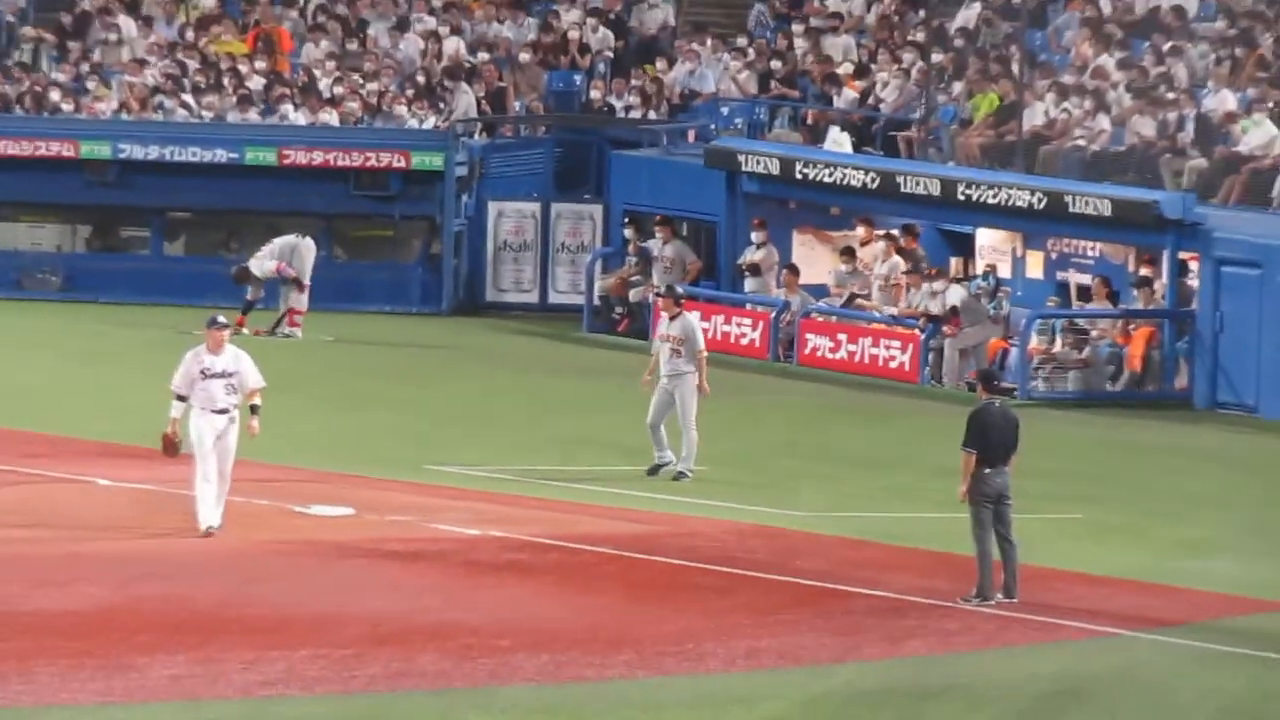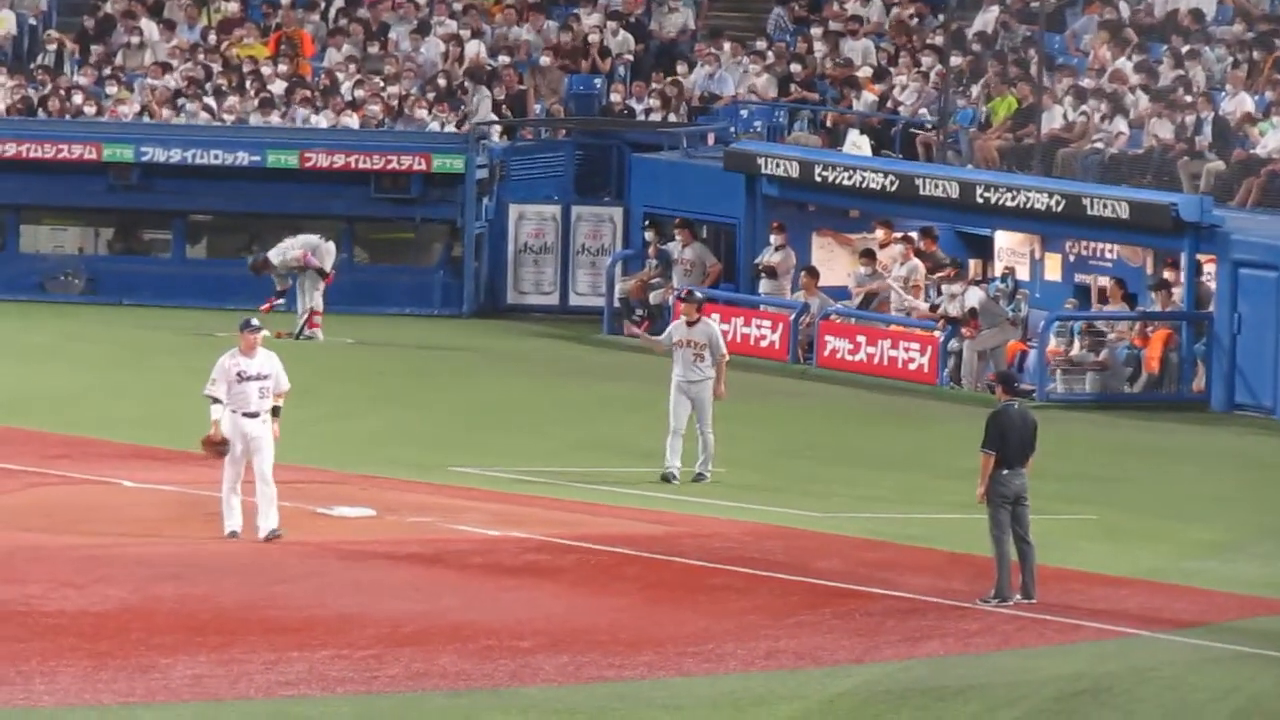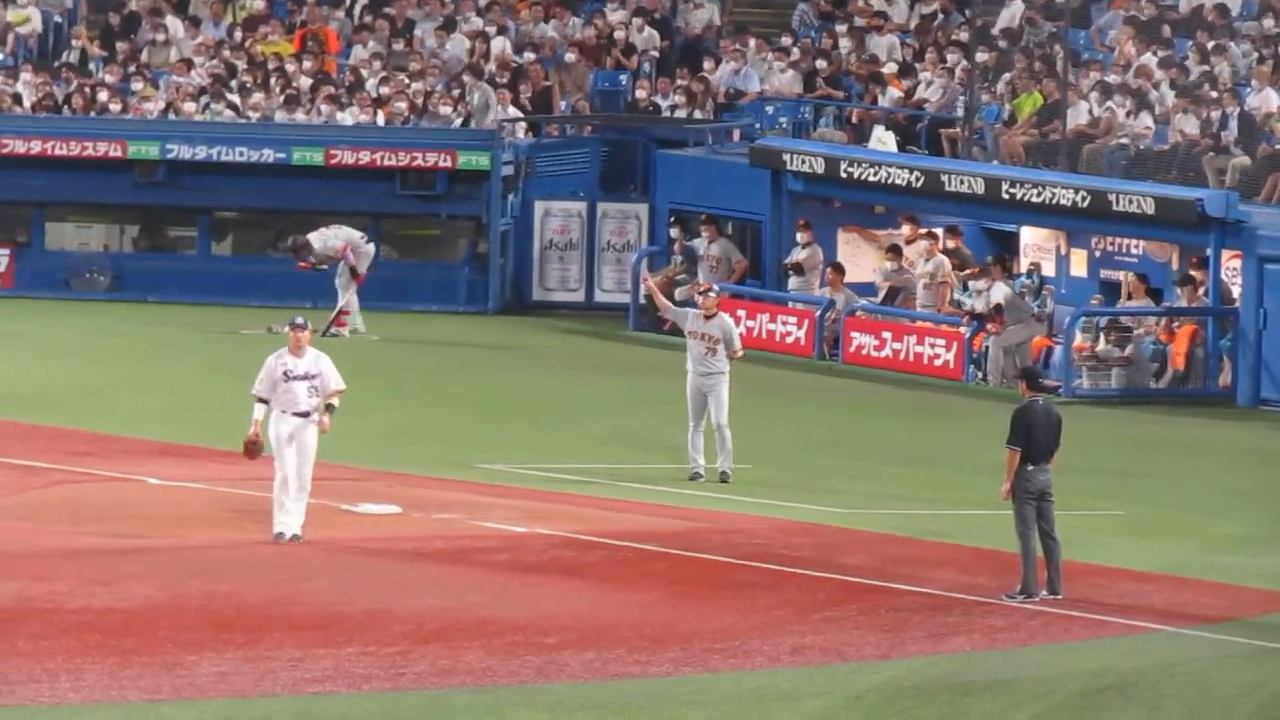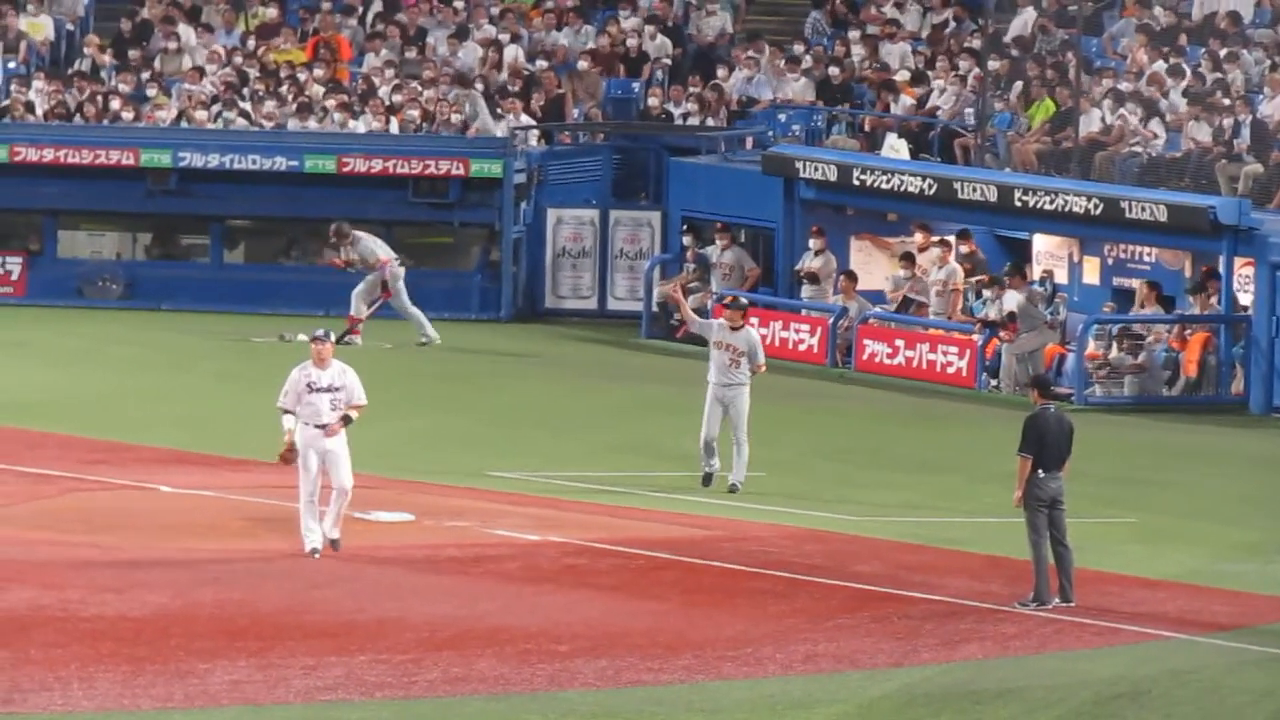
dt=0.5s
person 1, frame 1
left shoulder: (979, 414)
right shoulder: (1010, 415)
left elbow: (971, 453)
right elbow: (1012, 452)
left wrist: (964, 483)
left hip: (983, 478)
right hip: (1003, 478)
left knee: (983, 538)
right knee: (1006, 536)
left ankle: (984, 593)
right ankle: (1010, 591)
person 1, frame 2
left shoulder: (998, 416)
right shoulder: (1029, 417)
left elbow: (989, 454)
right elbow: (1030, 453)
left wrist: (982, 485)
left hip: (1000, 479)
right hip: (1021, 480)
left knee: (1001, 538)
right knee: (1023, 537)
left ankle: (1003, 594)
right ankle: (1028, 592)
person 1, frame 3
left shoulder: (1023, 411)
right shoulder: (1053, 412)
left elbow: (1015, 450)
right elbow: (1055, 448)
left wrist: (1007, 480)
left hip: (1025, 475)
right hip: (1045, 475)
left knee: (1027, 534)
right knee: (1049, 532)
left ankle: (1029, 589)
right ankle: (1054, 587)
person 1, frame 4
left shoulder: (1034, 419)
right shoulder: (1065, 420)
left elbow: (1026, 457)
right elbow: (1066, 457)
left wrist: (1019, 488)
left hip: (1037, 482)
right hip: (1057, 483)
left knee: (1039, 541)
right knee: (1060, 540)
left ankle: (1041, 597)
right ankle: (1066, 595)
person 2, frame 1
left shoulder: (239, 356)
right shoulder: (193, 357)
left elbow: (254, 389)
right elbow: (181, 391)
left wrist: (254, 416)
right wrist: (173, 422)
left hip: (229, 419)
right hip: (202, 418)
left knee: (223, 473)
right knee: (205, 471)
left ankle: (215, 517)
right ankle: (207, 522)
person 2, frame 2
left shoulder: (271, 359)
right shoulder: (227, 361)
left elbow: (279, 392)
right elbow: (216, 396)
left wrist: (275, 420)
right wrist: (216, 425)
left hip: (262, 422)
right hip: (235, 422)
left knee: (265, 474)
right knee: (233, 477)
left ankle: (268, 527)
right ankle: (232, 525)
person 2, frame 3
left shoulder: (321, 359)
right shoulder: (275, 360)
left elbow: (334, 392)
right elbow: (262, 395)
left wrist: (327, 414)
right wrist: (256, 423)
left hip: (309, 423)
right hip: (283, 421)
left knee: (303, 479)
right knee: (285, 473)
left ankle: (294, 527)
right ankle: (280, 526)
person 2, frame 4
left shoulder: (345, 372)
right shoulder: (299, 373)
left elbow: (357, 405)
right elbow: (287, 407)
left wrist: (341, 422)
right wrist: (289, 432)
left hip: (336, 436)
right hip: (307, 435)
left knee: (344, 485)
right knee: (309, 491)
left ankle: (332, 529)
right ankle: (312, 541)
person 3, frame 1
left shoulder: (689, 323)
right shoulder: (663, 321)
left elbow: (700, 353)
left wrist: (702, 381)
right wrist: (648, 373)
left hip: (685, 379)
right hip: (665, 379)
left knee: (687, 425)
right knee: (653, 422)
left ankle: (686, 468)
right ankle: (663, 457)
person 3, frame 2
left shoulder: (710, 328)
right shoulder: (675, 327)
left elbow: (722, 357)
right elbow: (660, 344)
left wrist: (720, 384)
right wrist: (640, 334)
left hip: (703, 384)
right hip: (680, 384)
left knee: (705, 430)
right knee: (676, 428)
left ankle: (703, 470)
person 3, frame 3
left shoulder: (725, 323)
right shoulder: (689, 317)
left elbow: (736, 352)
left wrist: (720, 365)
left hip: (717, 379)
right hip: (694, 378)
left knee: (720, 424)
right knee: (695, 426)
left ankle: (725, 468)
right ankle: (697, 469)
person 3, frame 4
left shoulder: (751, 337)
right shoulder: (715, 327)
left elbow: (760, 367)
left wrist: (741, 373)
left hip: (738, 391)
right hip: (715, 389)
left knee: (739, 438)
right knee: (708, 435)
right ankle: (710, 468)
